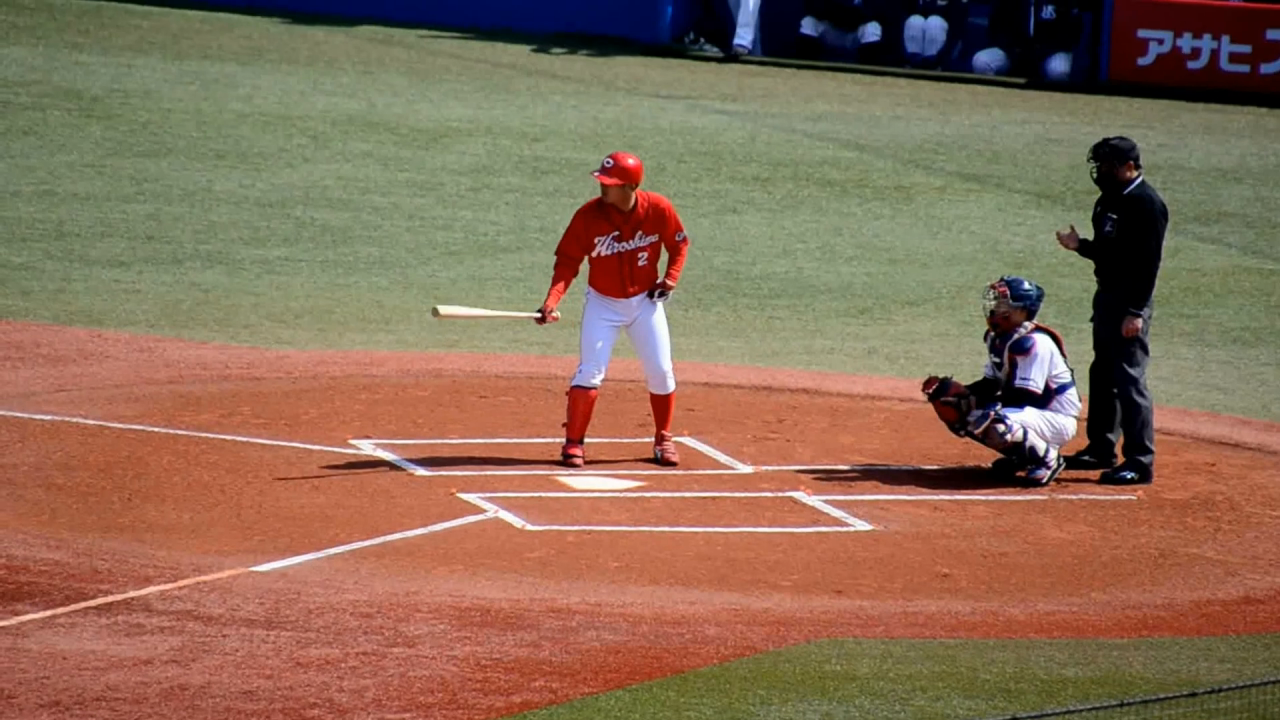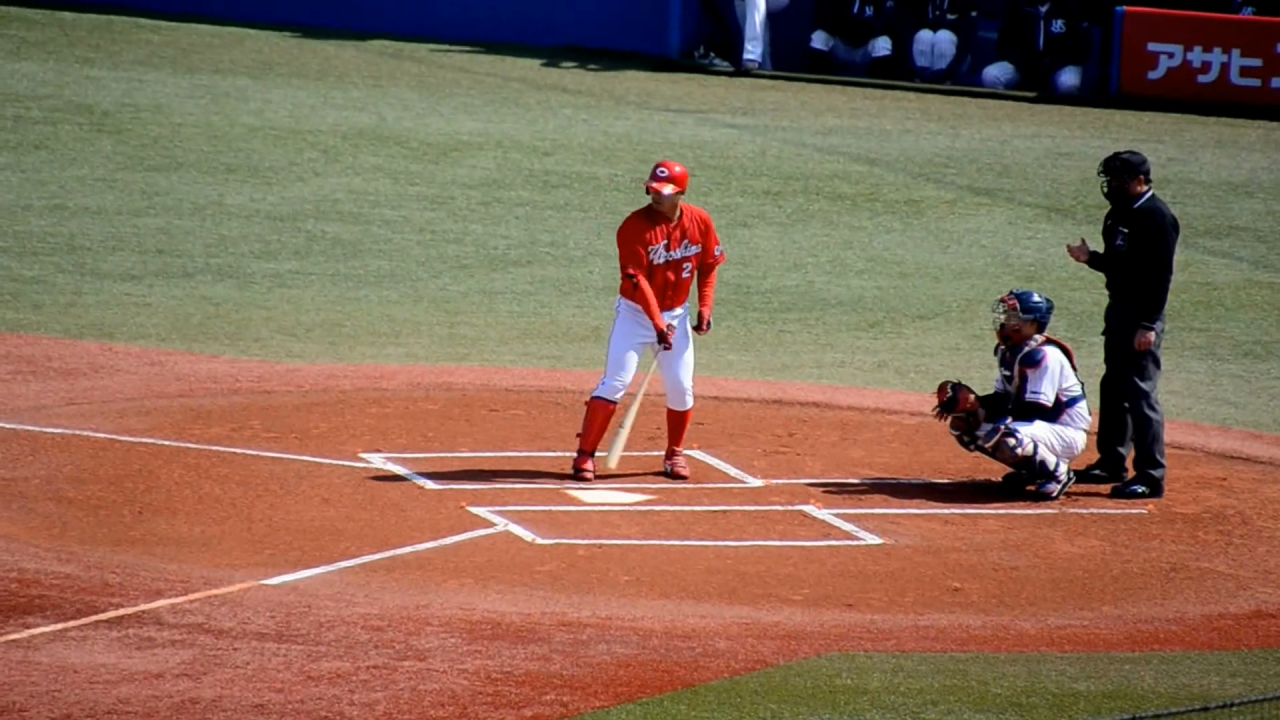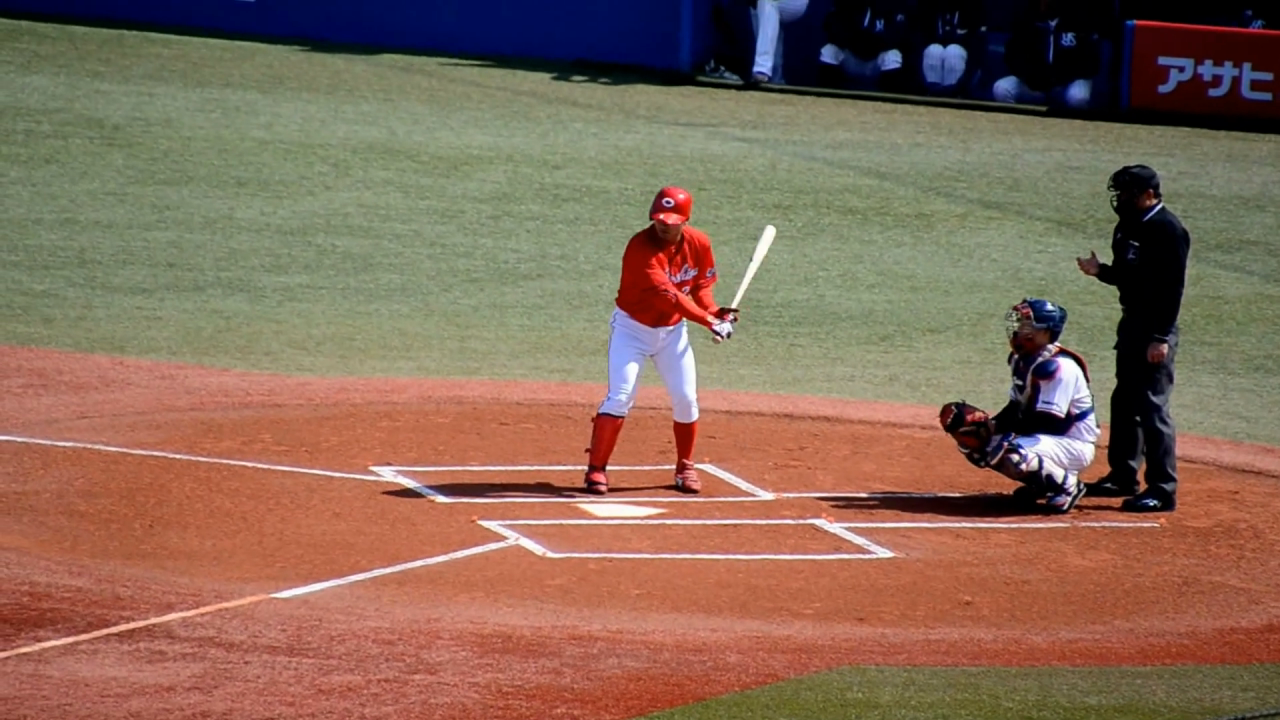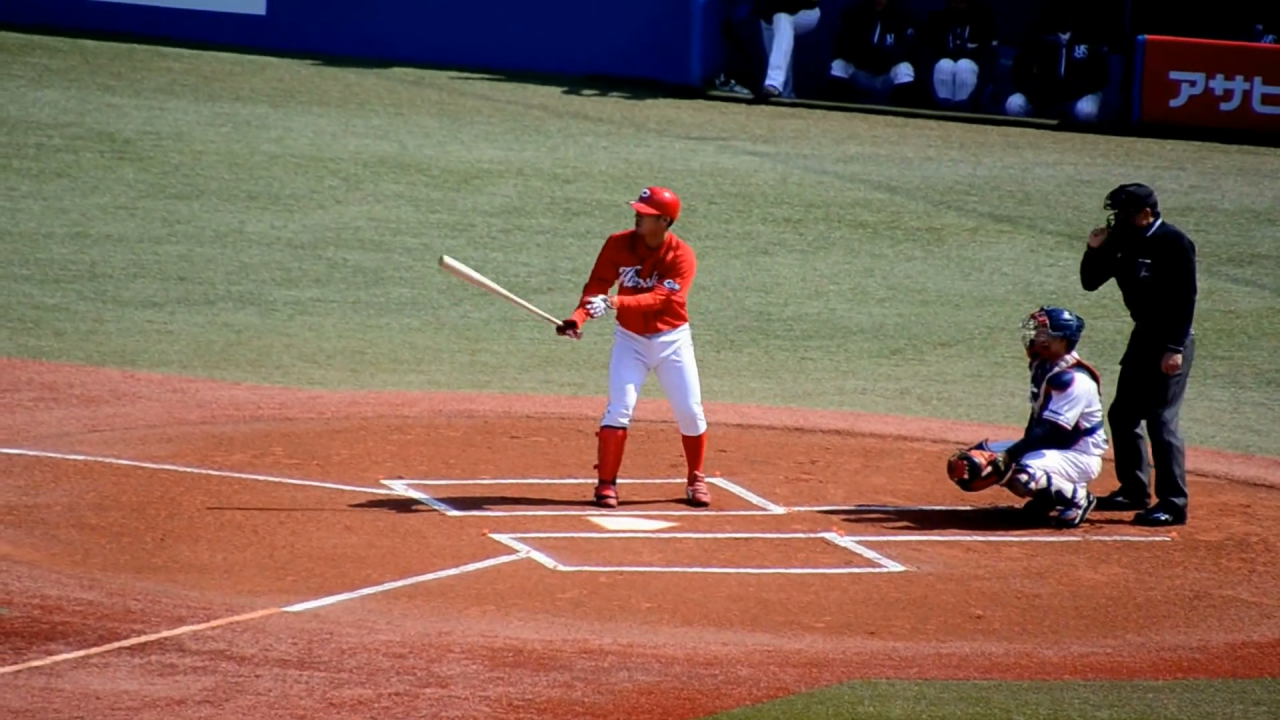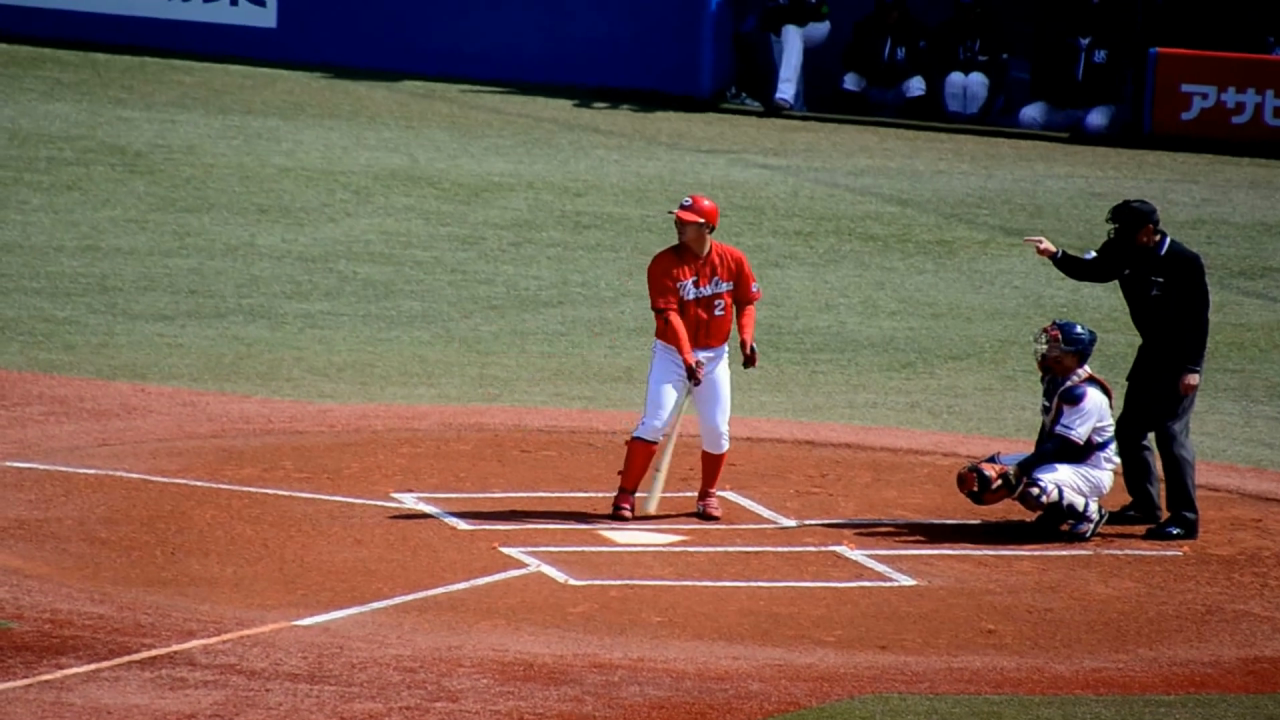
dt=0.5s
person 1, frame 1
left shoulder: (1146, 203)
right shoulder: (1109, 199)
left elbow: (1149, 262)
left wrist: (1135, 312)
right wrist: (1080, 245)
left hip: (1129, 301)
right hip: (1106, 296)
left knee: (1129, 379)
right knee: (1102, 375)
left ankle: (1140, 462)
right ankle: (1101, 449)
person 1, frame 2
left shoulder: (1157, 217)
right shoulder: (1119, 212)
left elbow: (1161, 275)
left wrist: (1148, 325)
right wrist: (1090, 258)
left hip: (1141, 315)
right hip: (1117, 309)
left knee: (1140, 393)
right knee: (1112, 389)
left ankle: (1151, 476)
right ankle: (1111, 462)
person 1, frame 3
left shoulder: (1167, 230)
right shoulder: (1128, 225)
left elbow: (1173, 287)
left wrist: (1160, 337)
right wrist: (1100, 271)
left hip: (1155, 329)
right hip: (1131, 323)
left knee: (1152, 406)
right knee: (1124, 402)
left ankle: (1162, 490)
right ankle: (1123, 476)
person 1, frame 4
left shoulder: (1173, 243)
right shoulder: (1120, 241)
left elbow: (1185, 297)
right elbow: (1089, 282)
left wrist: (1175, 347)
right wrist: (1094, 251)
left hip: (1169, 341)
right hip: (1143, 336)
left knee: (1161, 419)
right knee: (1122, 414)
left ankle: (1174, 503)
right ankle: (1134, 490)
person 1, frame 5
left shoulder: (1184, 262)
right shoulder: (1123, 253)
left elbow: (1199, 317)
right elbow: (1090, 269)
left wrist: (1193, 367)
right wrist: (1056, 254)
left hip: (1180, 358)
right hip: (1150, 352)
left knee: (1171, 432)
right knee: (1129, 429)
left ankle: (1185, 518)
right ankle: (1145, 505)
person 2, frame 1
left shoulder: (658, 209)
right shoulder: (587, 215)
left elbow: (678, 245)
right elbow: (568, 261)
left wrist: (670, 279)
right wrist: (551, 301)
left hip: (645, 301)
right hip: (603, 303)
left knee: (661, 371)
right knee: (590, 372)
left ankle: (664, 439)
right ankle: (573, 442)
person 2, frame 2
left shoulder: (700, 220)
right shoulder: (635, 225)
left elbow: (709, 266)
right elbow: (636, 278)
left wrist: (705, 307)
right wrist: (657, 323)
left hip: (677, 314)
right hip: (636, 313)
left knee: (681, 387)
right knee: (615, 384)
left ankle: (674, 453)
right ankle: (585, 454)
person 2, frame 3
left shoulder: (699, 244)
right shoulder: (641, 247)
left elbow: (700, 284)
right elbow: (665, 295)
left wrist: (714, 310)
right wrist: (711, 322)
left hip: (673, 328)
right hip: (632, 326)
left knee: (685, 399)
right knee: (619, 398)
left ankle: (685, 467)
right ankle: (596, 469)
person 2, frame 4
left shoulder: (682, 256)
right shoulder: (618, 244)
left elbow: (660, 299)
right elbow: (598, 286)
left wrist: (614, 303)
right wrist: (579, 316)
left hip: (672, 340)
right hip: (630, 339)
left knee: (690, 411)
right knee: (619, 410)
left ankle: (696, 479)
right ankle: (606, 482)
person 2, frame 5
left shoulder: (733, 259)
right shoulder: (664, 263)
left elbow: (746, 302)
right elbow: (669, 315)
left wrist: (746, 338)
right wrist: (687, 357)
left hip: (714, 355)
right hip: (672, 354)
left knee: (716, 430)
right knee: (654, 422)
left ankle: (707, 494)
right ankle: (625, 495)
person 3, frame 1
left shoulder: (1034, 343)
right shoulder: (997, 338)
left elbow: (1024, 398)
right elbow: (989, 386)
left wrist: (972, 401)
right wrist: (956, 392)
left hip: (1056, 420)
right hip: (1026, 412)
left knee: (997, 425)
right knee: (956, 413)
left ankle: (1047, 458)
right ankle: (1020, 455)
person 3, frame 2
left shoulder: (1044, 356)
right shoulder: (1008, 351)
left elbow: (1034, 411)
right elbow: (1000, 399)
left wrist: (981, 414)
right wrist: (968, 402)
left hip: (1066, 433)
right hip: (1037, 425)
left knee: (1007, 439)
right knee: (962, 426)
left ankle: (1057, 472)
right ankle: (1030, 469)
person 3, frame 3
left shoulder: (1058, 367)
right shoulder: (1021, 359)
left elbow: (1044, 422)
right elbow: (1015, 408)
left wrist: (995, 428)
left hip: (1073, 444)
right hip: (1039, 436)
left knee: (1013, 456)
left ankle: (1067, 483)
right ankle: (1041, 482)
person 3, frame 4
left shoulder: (1073, 379)
right shoulder: (1042, 367)
left elbow: (1049, 431)
left wrist: (1007, 456)
right wrist: (1023, 451)
left hip: (1078, 457)
right hip: (1047, 448)
left knee: (1022, 475)
right knee: (979, 456)
left ankle: (1077, 497)
right ankle: (1047, 495)
person 3, frame 5
left shoulder: (1085, 394)
right shoulder: (1054, 381)
left elbow: (1060, 446)
left wrist: (1018, 470)
right wrist: (1033, 463)
left hip: (1090, 471)
right hip: (1058, 461)
left knee: (1033, 488)
right knee: (990, 470)
left ankle: (1088, 511)
right ankle: (1058, 509)
